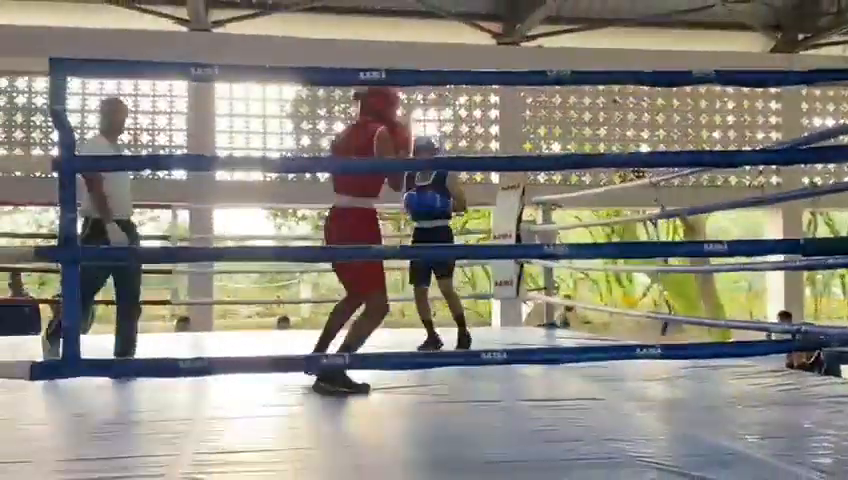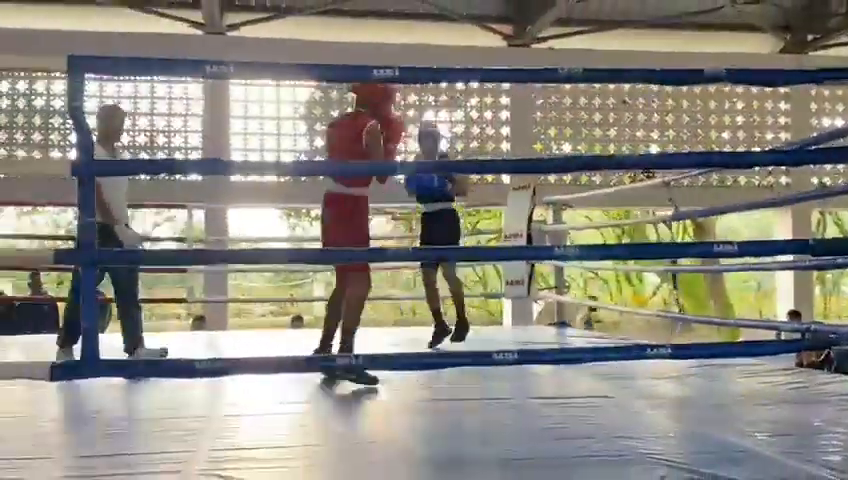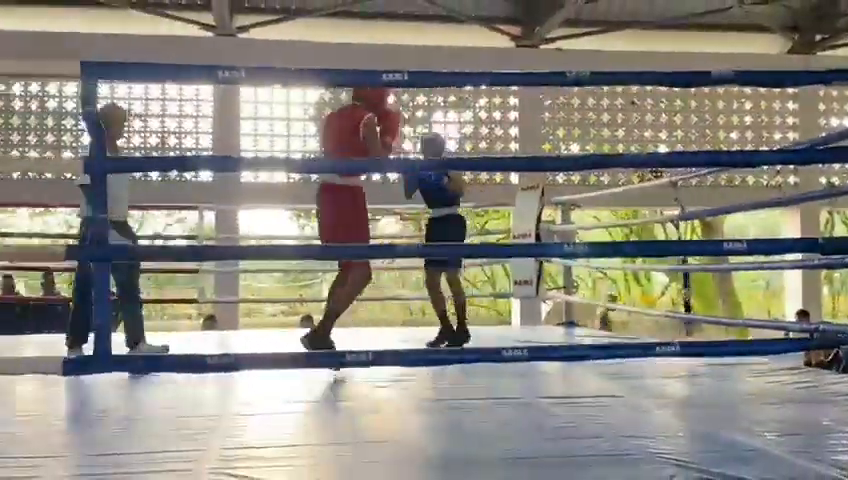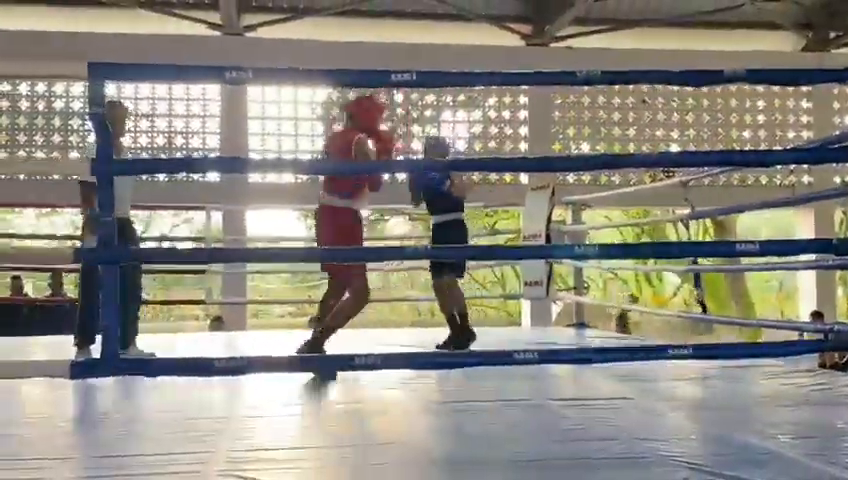
dt=0.1s
person 1, frame 1
left shoulder: (343, 137)
right shoulder: (381, 135)
right elbow: (395, 184)
right wrist: (400, 153)
left hip: (338, 219)
right hip: (359, 221)
left knee: (355, 296)
right knee: (376, 304)
left ankle: (319, 353)
right ankle: (332, 371)
person 1, frame 2
left shoulder: (337, 124)
right shoulder: (371, 126)
right elbow: (382, 175)
right wrist: (391, 143)
left hip: (333, 204)
right hip: (350, 207)
left knee: (346, 282)
right knee: (358, 281)
left ankle: (324, 351)
right ankle: (346, 357)
person 1, frame 3
left shoulder: (335, 117)
right shoulder: (367, 119)
right wrist: (388, 135)
left hip: (330, 193)
right hip: (347, 198)
left knee: (347, 269)
right knee: (360, 270)
left ankle: (319, 334)
right ankle: (321, 334)
person 1, frame 4
left shoulder: (334, 140)
right shoulder: (360, 141)
right elbow: (374, 183)
right wrist: (384, 156)
left hip: (328, 213)
right hip: (343, 216)
left knee: (339, 285)
right knee: (359, 293)
left ankle: (315, 343)
right ankle: (315, 345)
person 2, frame 1
left shoulder: (117, 151)
right shoulder: (91, 148)
right elbow: (96, 189)
right wrist: (111, 226)
left hip: (123, 227)
right hip: (99, 227)
left knee: (129, 294)
right knee: (84, 292)
left ankle: (125, 353)
right ankle: (52, 341)
person 2, frame 2
left shoulder: (116, 156)
right shoulder: (92, 155)
right elbow: (96, 197)
right wrist: (119, 227)
left hip: (120, 231)
right hip: (98, 232)
left knee: (128, 294)
right knee: (81, 294)
right ankle: (66, 347)
person 2, frame 3
left shoulder: (121, 158)
right wrist: (109, 232)
left hip: (120, 227)
right hip: (96, 229)
left knee: (130, 288)
right knee: (85, 290)
person 2, frame 4
left shoulder: (124, 154)
right elbow: (87, 197)
left wrist: (127, 228)
right wrist: (89, 232)
left hip: (123, 226)
right hip: (99, 226)
left knee: (132, 287)
right knee: (91, 288)
left ankle: (128, 345)
right ankle: (83, 347)
person 3, frame 1
left shoulder: (446, 176)
right shoulder: (410, 177)
left elbow: (462, 205)
left wrist: (445, 204)
right wrist: (409, 202)
left hip: (441, 235)
right hip: (420, 236)
left knee: (445, 286)
right knee: (419, 291)
person 3, frame 2
left shoulder: (447, 161)
left elbow: (463, 188)
right elbow: (411, 190)
left wrist: (442, 186)
right wrist: (412, 184)
left hip: (447, 220)
right hip: (428, 221)
left knee: (448, 270)
right knee: (428, 277)
person 3, frame 3
right shoulder: (422, 169)
left elbow: (460, 189)
right elbow: (408, 194)
left wrist: (441, 178)
right wrist: (410, 179)
left hip: (452, 223)
right hip: (435, 224)
left knee: (451, 276)
right knee: (431, 279)
person 3, frame 4
left shoulder: (452, 171)
right shoulder: (426, 173)
left elbow: (462, 193)
right elbow: (416, 202)
left wrist: (443, 182)
right wrist: (416, 183)
left hip: (454, 229)
right hip: (438, 231)
left knee: (449, 281)
right knee: (439, 285)
